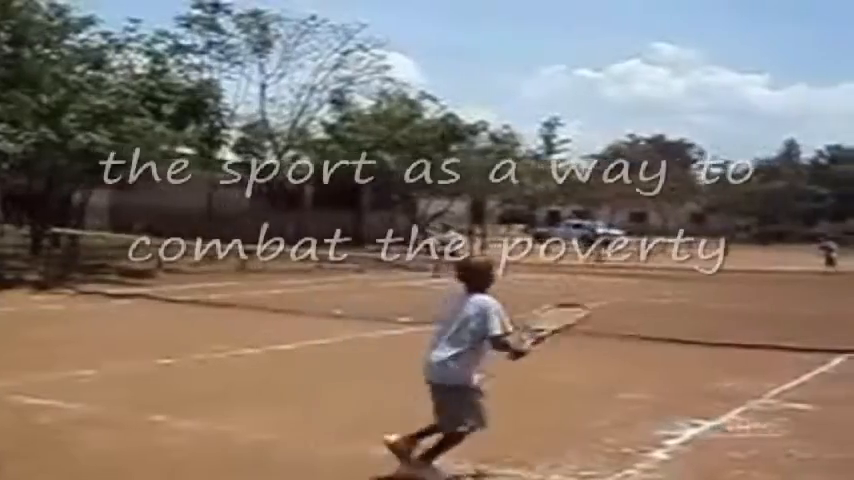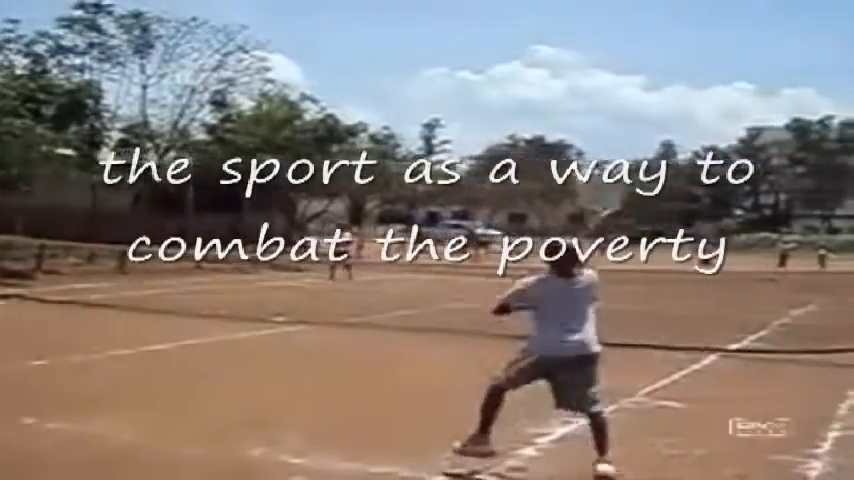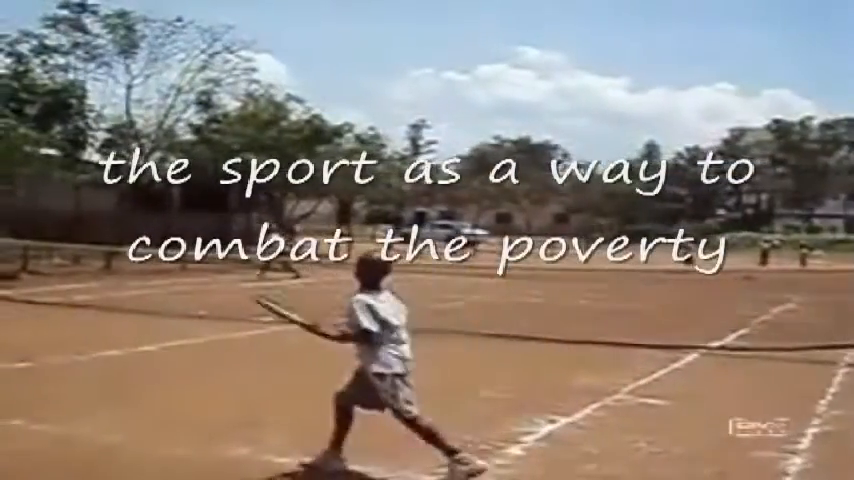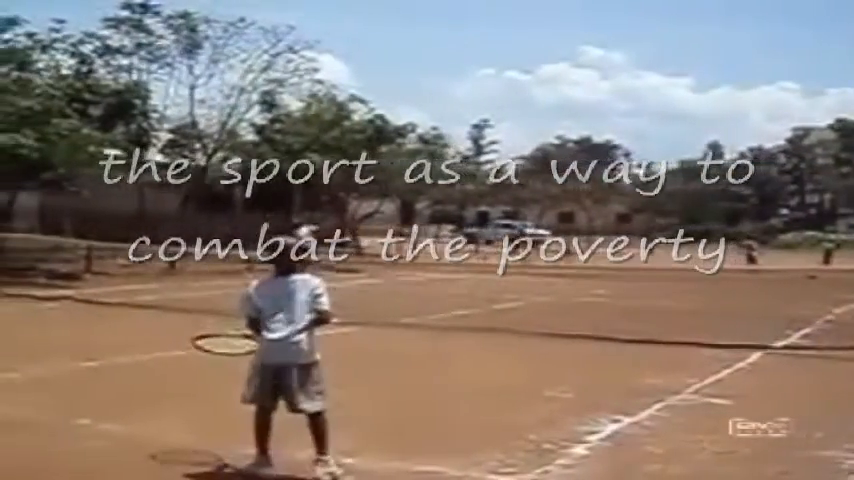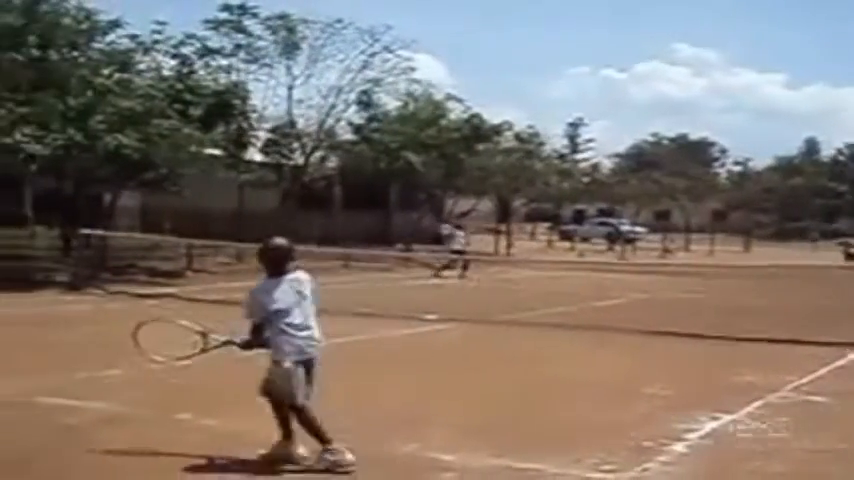
dt=1s
person 1, frame 1
left shoulder: (458, 299)
right shoulder: (488, 305)
right elbow: (497, 342)
left wrist: (511, 345)
right wrist: (520, 349)
left hip: (439, 368)
right hip: (453, 374)
left knee: (456, 422)
right knee: (465, 425)
left ankle: (403, 442)
person 1, frame 2
left shoulder: (533, 286)
right shoulder: (590, 278)
left elbow: (499, 309)
left hip: (544, 352)
right hip: (583, 353)
left knee: (498, 386)
right knee: (593, 409)
left ankle: (480, 439)
right ankle: (604, 461)
person 1, frame 3
left shoulder: (360, 302)
right shoulder: (388, 298)
left elbow: (366, 337)
right elbow: (389, 329)
left wrist: (329, 334)
left hip: (384, 366)
right hip: (378, 365)
left knee: (409, 416)
right knee: (343, 400)
left ankle: (460, 459)
right ankle: (333, 455)
person 1, frame 4
left shoulder: (259, 287)
right shoulder: (313, 284)
left elbow: (252, 323)
right elbow: (325, 316)
right wrist: (306, 324)
left hip: (269, 354)
right hip: (301, 354)
left knee: (264, 407)
right knee: (314, 408)
left ankle: (262, 459)
person 1, frame 5
left shoulder: (260, 292)
right shoulder: (304, 279)
left elbow: (258, 328)
left wrist: (251, 342)
left hip: (288, 352)
right hip: (309, 348)
left knee: (297, 404)
right knee: (272, 392)
left ankle: (333, 451)
right ankle: (288, 444)
